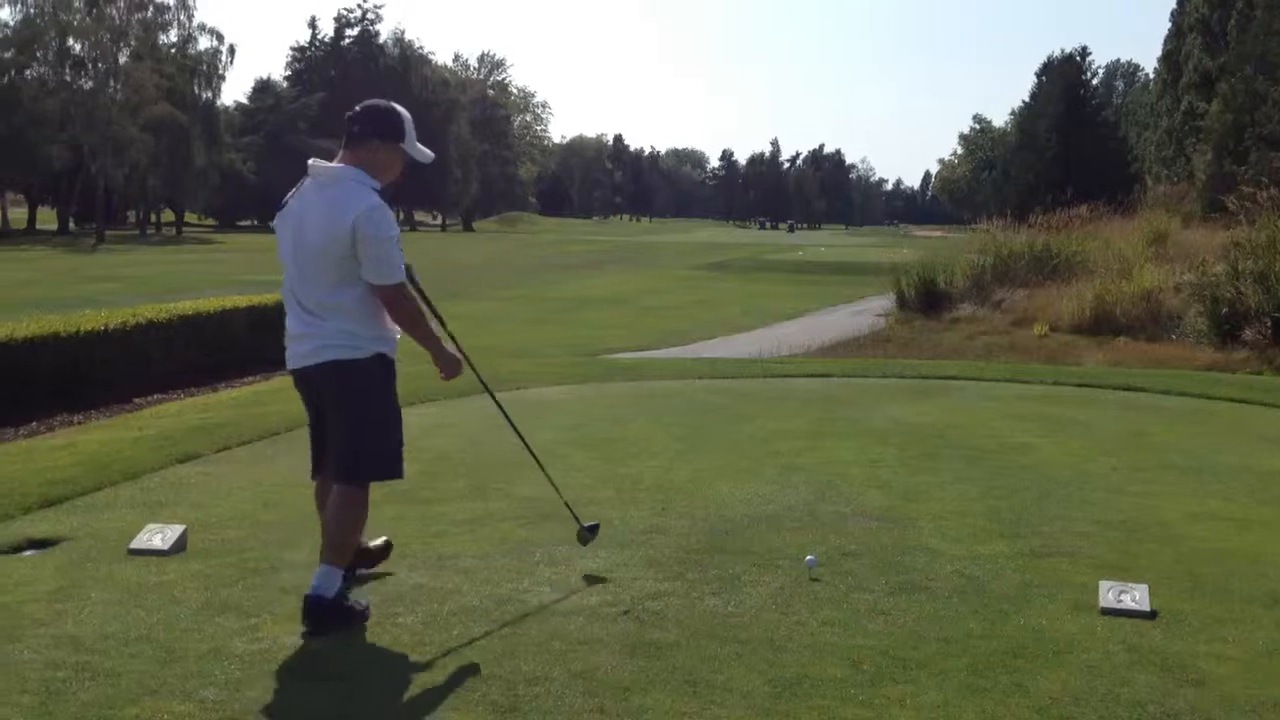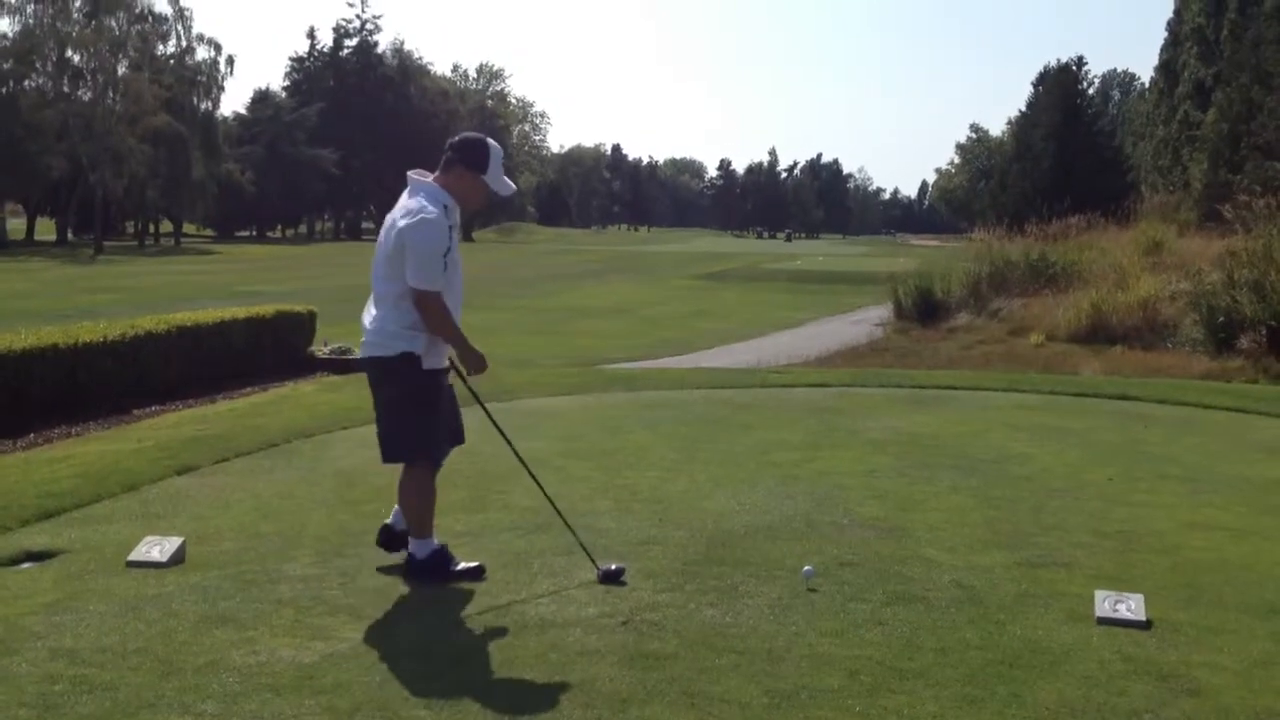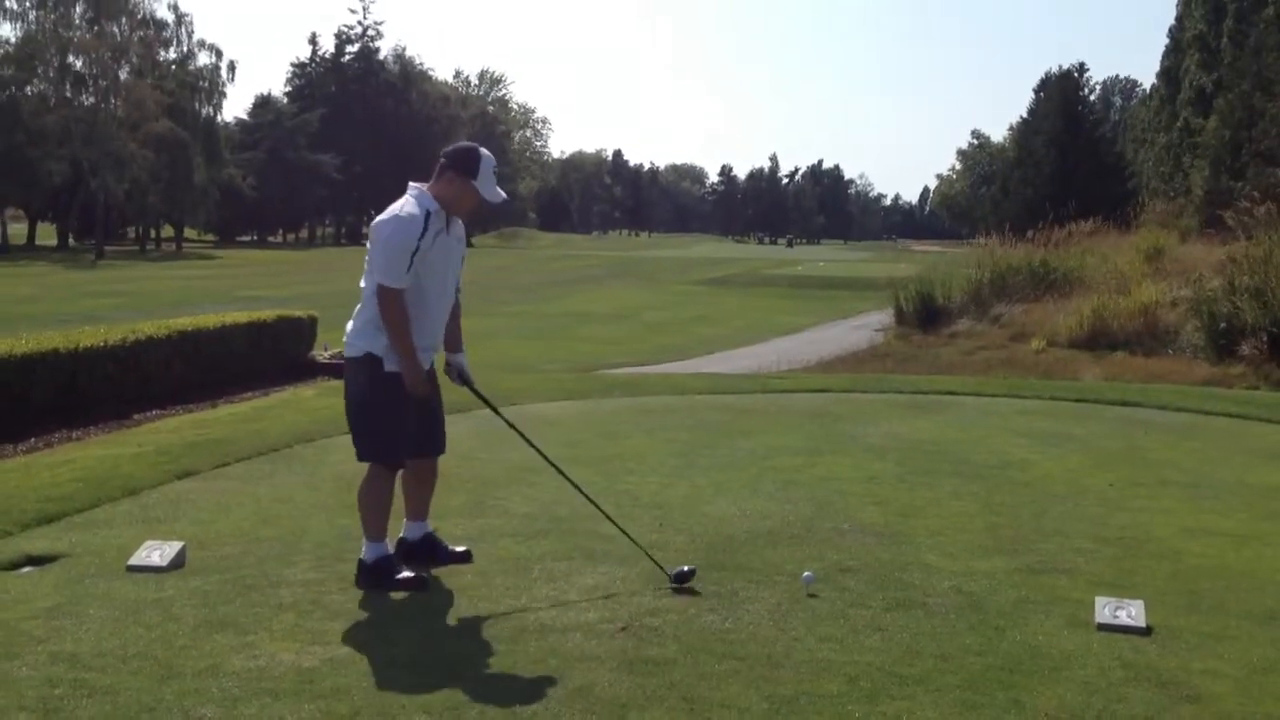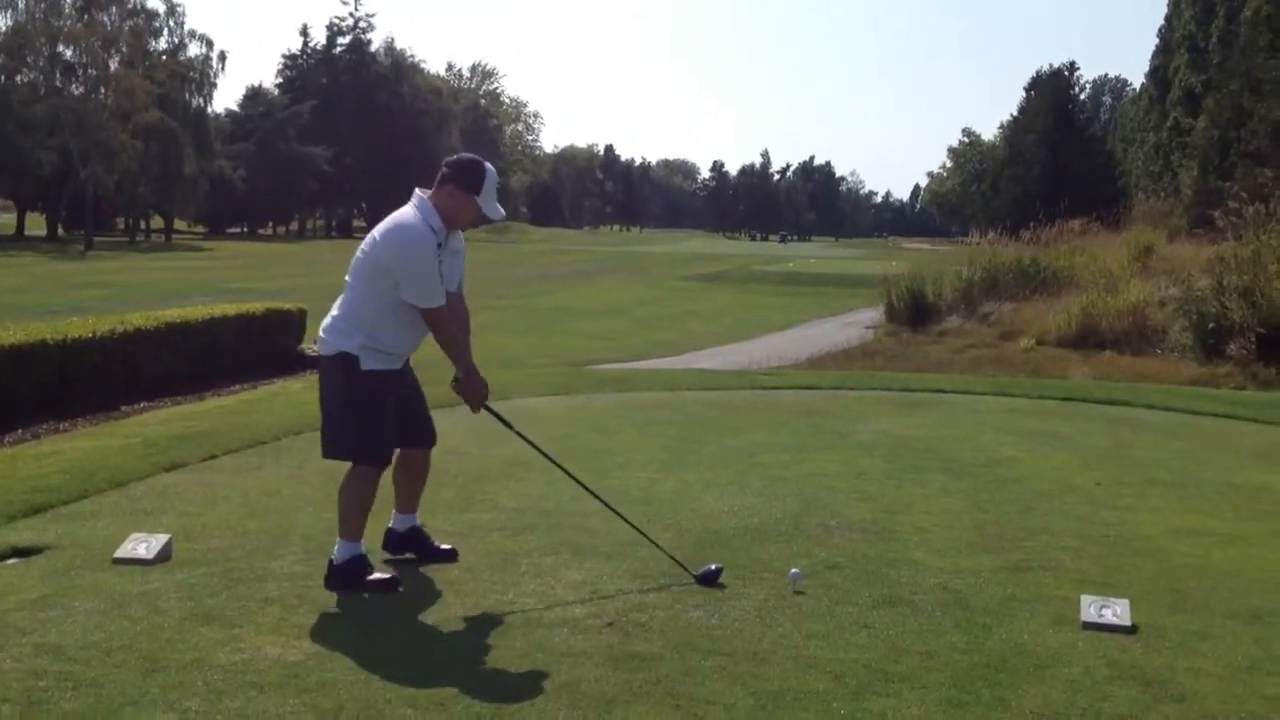
dt=1s
person 1, frame 1
left shoulder: (299, 195)
right shoulder: (368, 210)
right elbow: (393, 298)
right wrist: (440, 351)
left hip: (306, 354)
right hip: (356, 357)
left knee: (331, 466)
right knee: (354, 478)
left ankle: (345, 550)
right ankle: (325, 595)
person 1, frame 2
left shoulder: (431, 205)
right shoulder: (428, 221)
right elbow: (426, 301)
left wrist: (453, 349)
right wrist: (466, 350)
left hip: (412, 350)
right hip: (404, 354)
left knee: (433, 448)
right knee: (422, 456)
left ankle: (401, 526)
right ankle: (423, 555)
person 1, frame 3
left shoulder: (453, 226)
right shoulder: (403, 223)
right elbow: (389, 300)
left wrist: (455, 354)
right wrist: (410, 366)
left hip: (416, 359)
right hip: (380, 359)
left knee: (426, 453)
right knee: (385, 461)
left ankle: (415, 538)
right ankle: (375, 559)
person 1, frame 4
left shoulder: (449, 234)
right shoulder: (412, 236)
left elbow: (455, 305)
right elbow: (436, 317)
left wrist: (466, 372)
right wrist: (469, 374)
left hip: (388, 355)
right hip: (354, 354)
left knee: (419, 442)
right knee: (369, 459)
left ankle: (404, 530)
right ankle: (346, 561)
